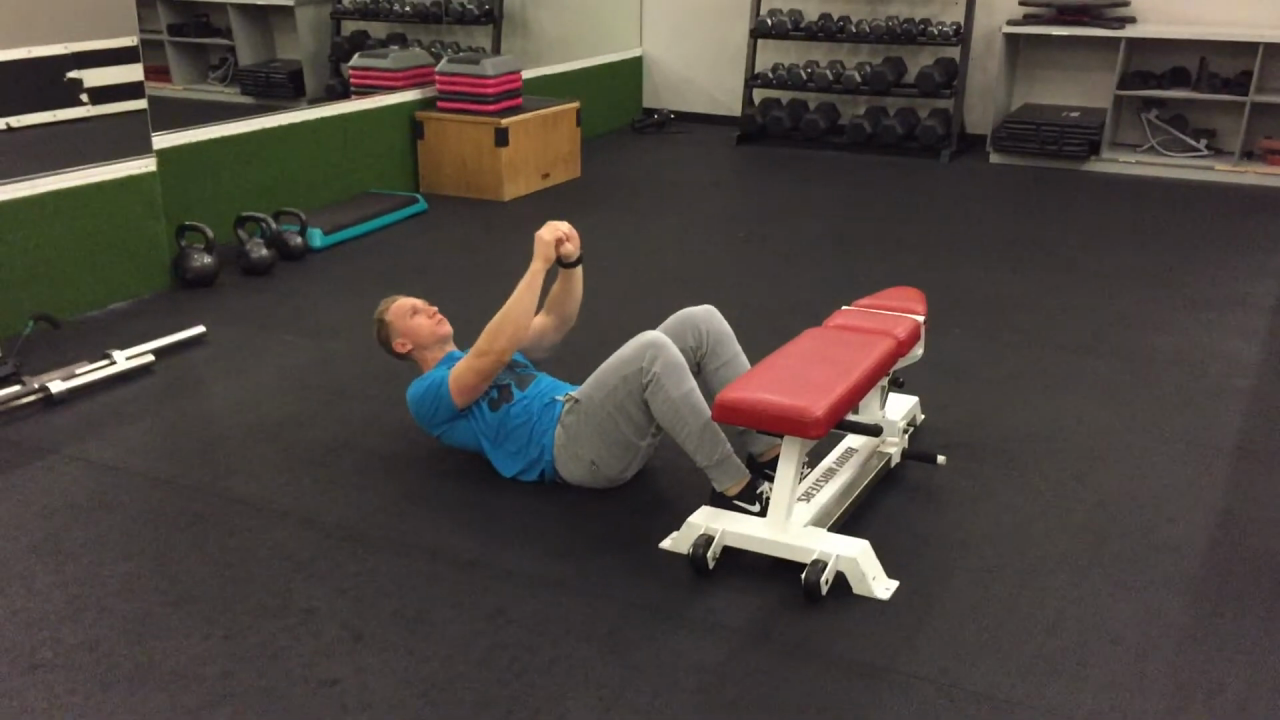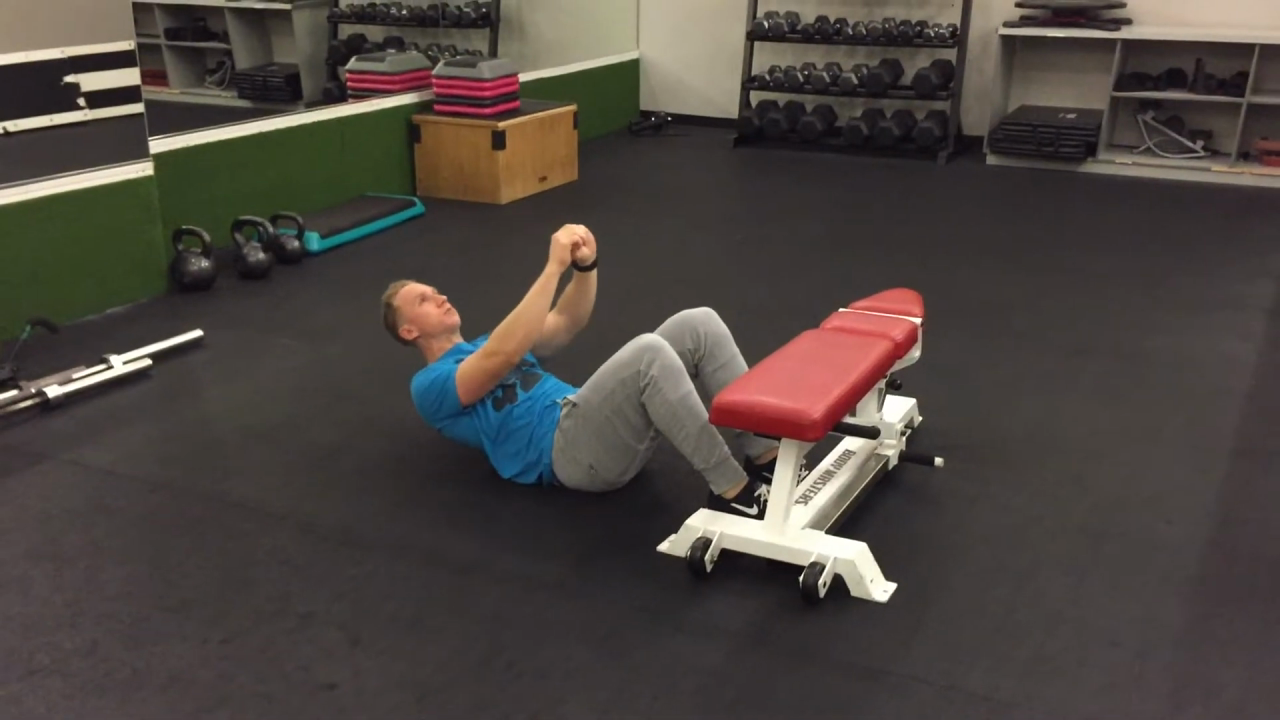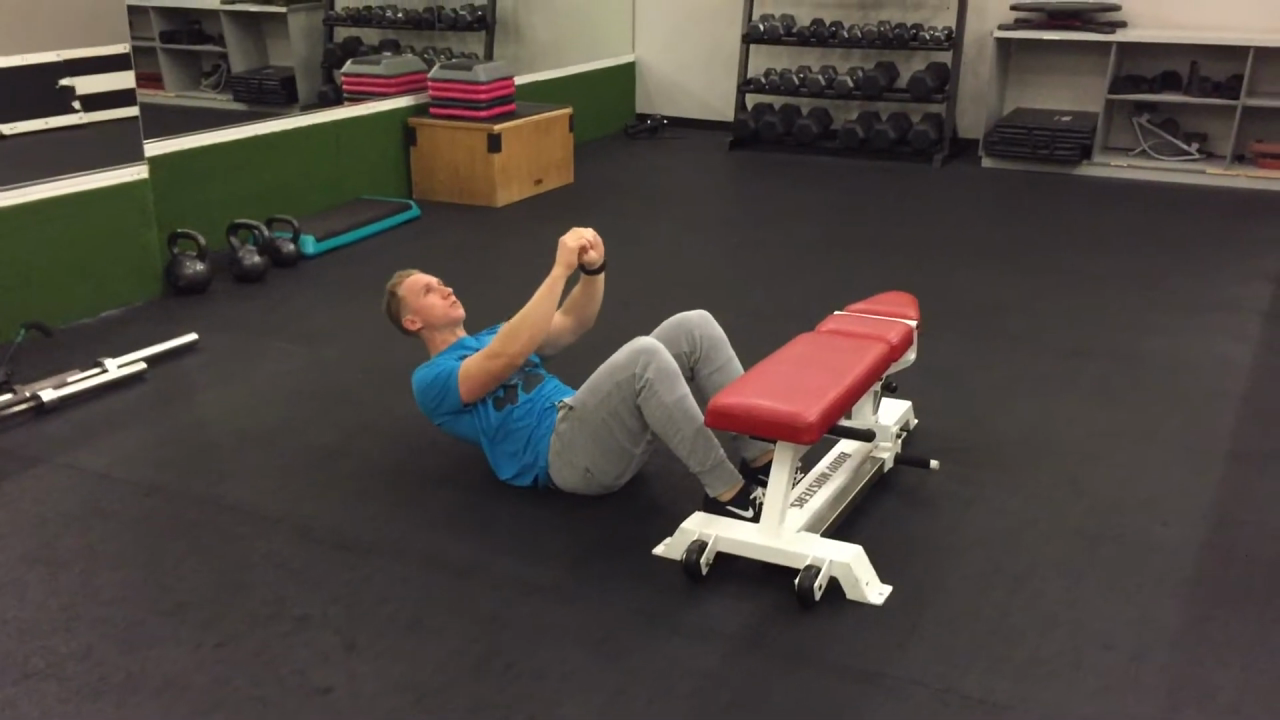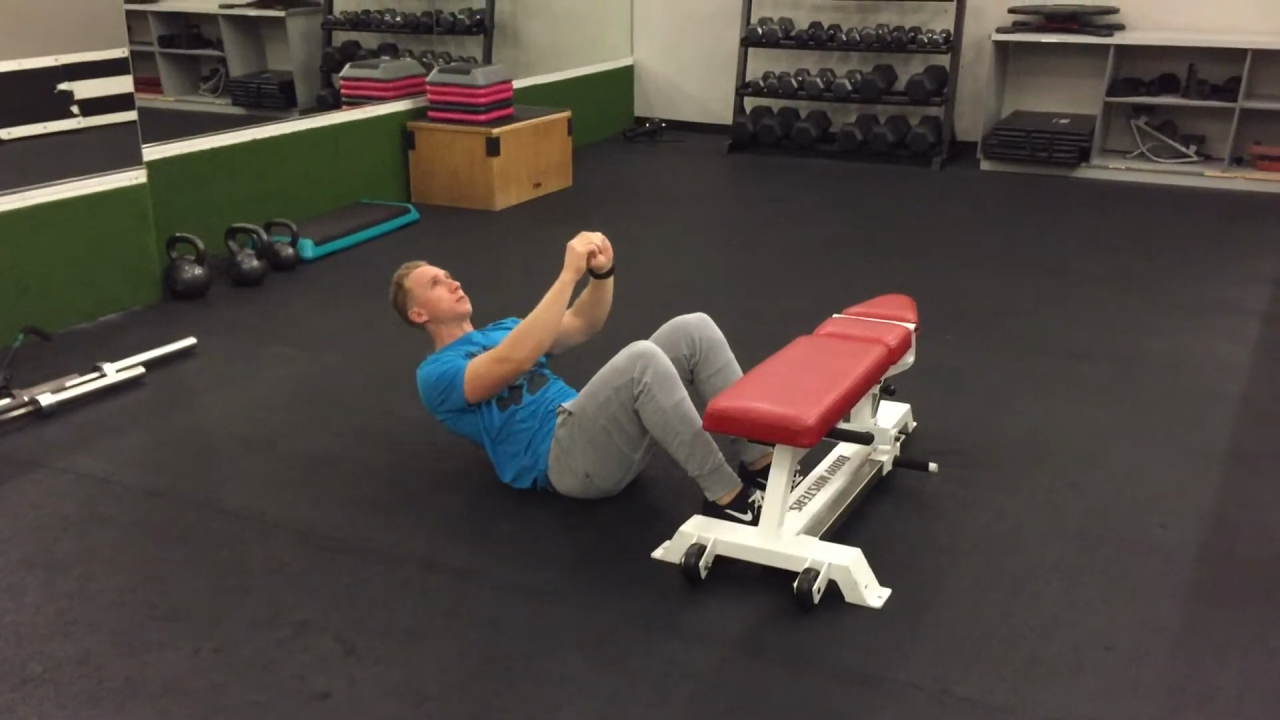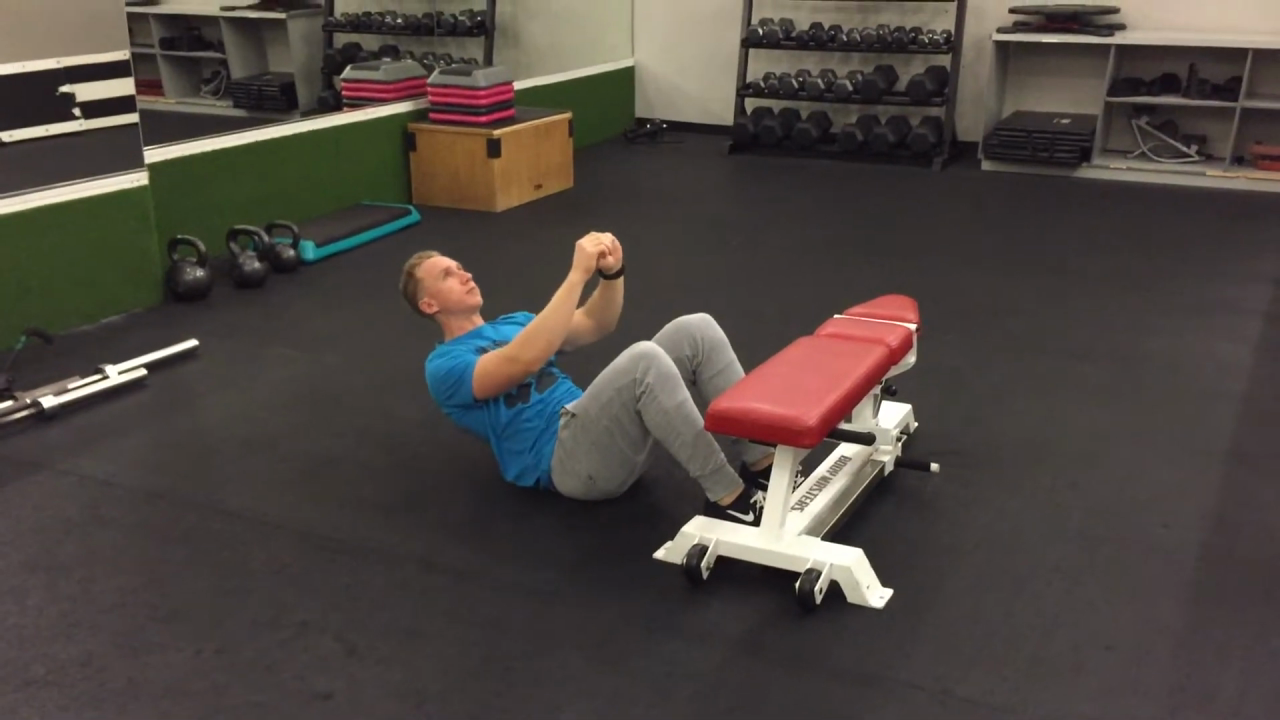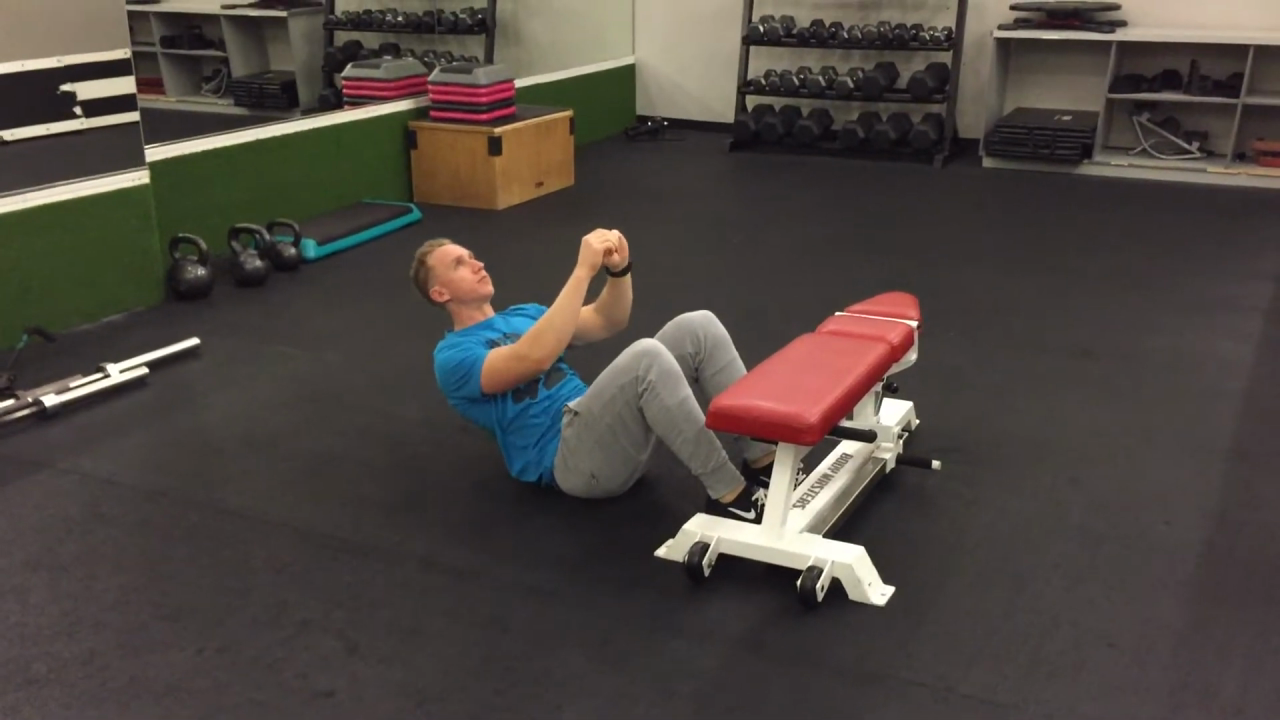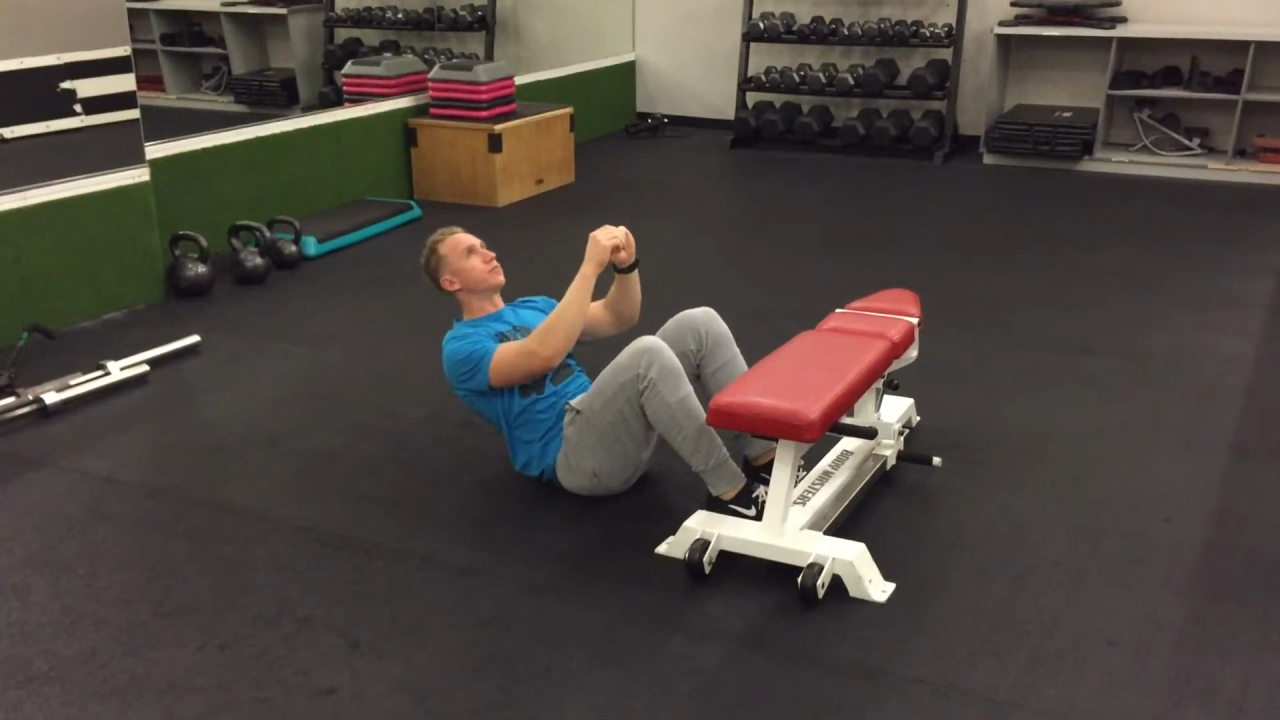
dt=0.2s
person 1, frame 1
left shoulder: (479, 365)
right shoulder: (426, 396)
left elbow: (556, 322)
right elbow: (495, 352)
left wrist: (569, 260)
right wrist: (538, 263)
left hip: (594, 419)
right hip: (573, 448)
left knee: (700, 323)
right knee: (652, 349)
left ankle: (766, 455)
right ankle: (734, 489)
person 1, frame 2
left shoulder: (485, 349)
right shoulder: (431, 387)
left elbow: (567, 324)
right elbow: (505, 354)
left wrist: (585, 264)
right wrist: (553, 267)
left hip: (596, 424)
right hip: (570, 451)
left knee: (698, 324)
right knee: (649, 352)
left ankle: (764, 458)
right ankle: (732, 492)
person 1, frame 3
left shoulder: (489, 340)
right shoulder: (432, 381)
left elbow: (573, 324)
right elbow: (510, 356)
left wrist: (592, 267)
right wrist: (560, 269)
left hip: (594, 427)
right hip: (567, 455)
left knee: (694, 327)
right knee: (644, 355)
left ankle: (760, 460)
right ankle: (727, 494)
person 1, frame 4
left shoulder: (500, 332)
right shoulder: (437, 375)
left elbow: (583, 325)
right elbow: (517, 360)
left wrist: (601, 271)
right wrist: (569, 274)
left hip: (597, 430)
right hip: (565, 459)
left knee: (693, 330)
right knee: (642, 359)
left ankle: (760, 463)
right ankle: (727, 497)
person 1, frame 5
left shoulder: (511, 324)
right shoulder: (445, 368)
left elbow: (596, 325)
right elbow: (526, 360)
left wrist: (611, 271)
right wrist: (578, 274)
left hip: (602, 428)
right hip: (570, 459)
left knee: (696, 330)
right knee: (644, 359)
left ankle: (762, 464)
right ankle: (728, 498)
person 1, frame 6
left shoulder: (522, 315)
right shoulder: (454, 357)
left elbow: (608, 321)
right elbow: (536, 358)
left wrist: (618, 268)
right wrist: (583, 270)
left hip: (605, 426)
right hip: (570, 457)
left knee: (698, 327)
right knee: (646, 356)
left ankle: (764, 463)
right ankle: (729, 496)
person 1, frame 7
left shoulder: (532, 307)
right shoulder: (462, 348)
left elbow: (619, 317)
right elbow: (544, 355)
left wrist: (625, 265)
right wrist: (590, 267)
left hip: (609, 421)
right hip: (575, 455)
left knee: (699, 324)
right knee: (647, 353)
left ankle: (763, 460)
right ankle: (730, 492)
